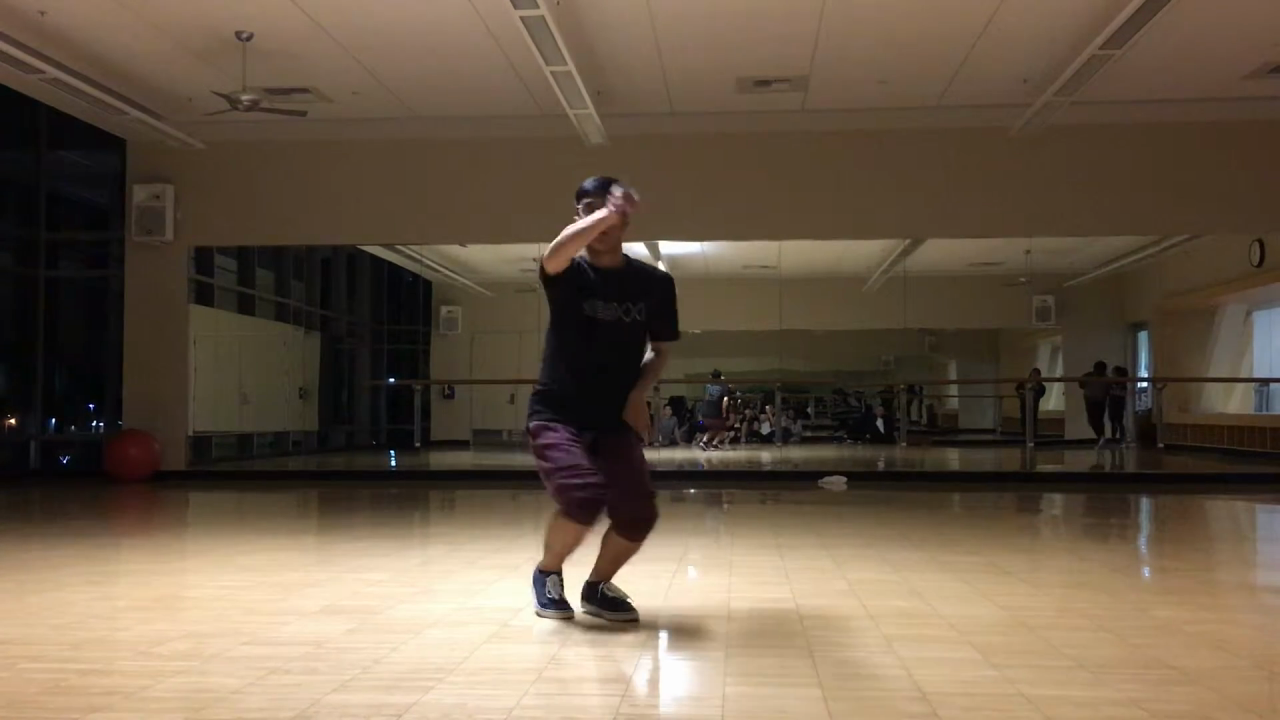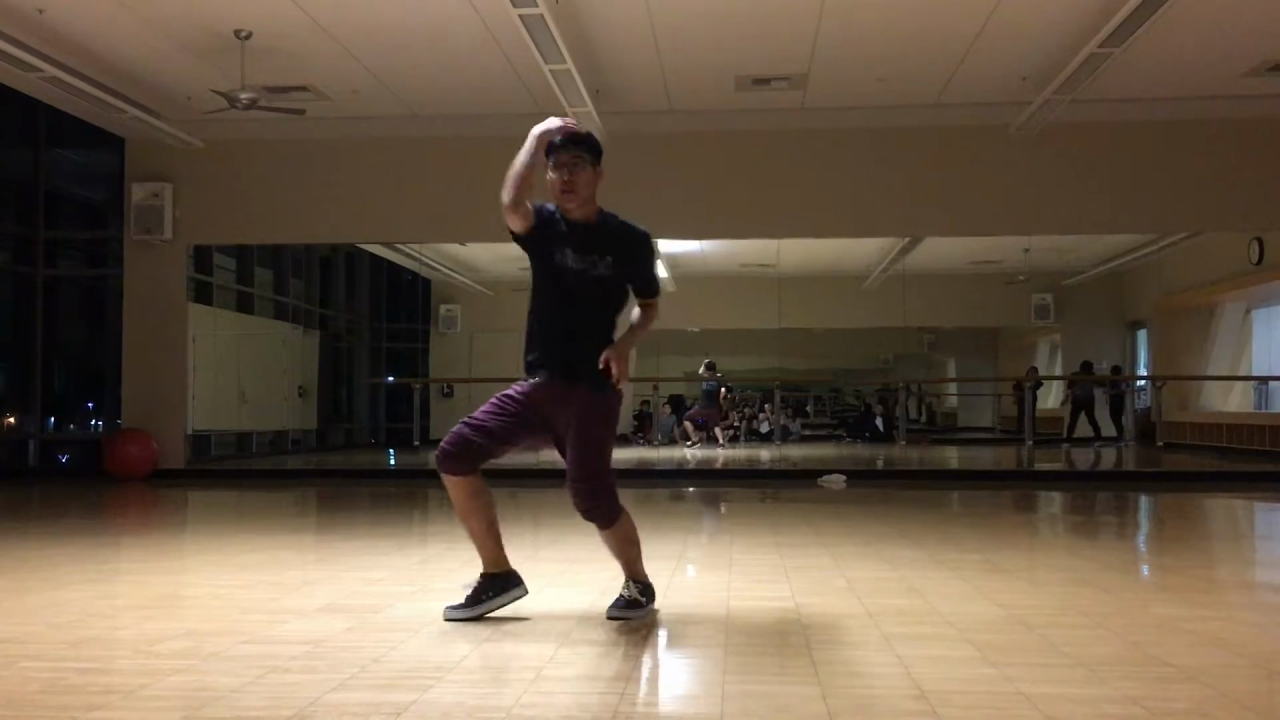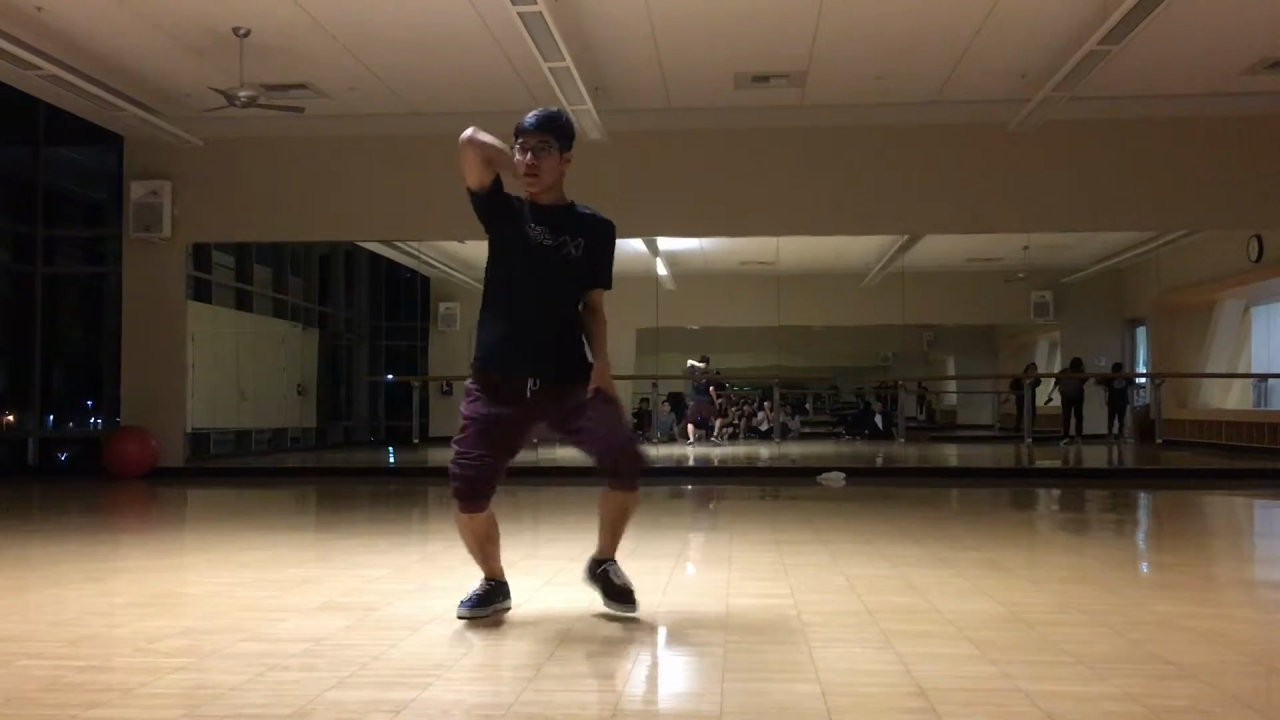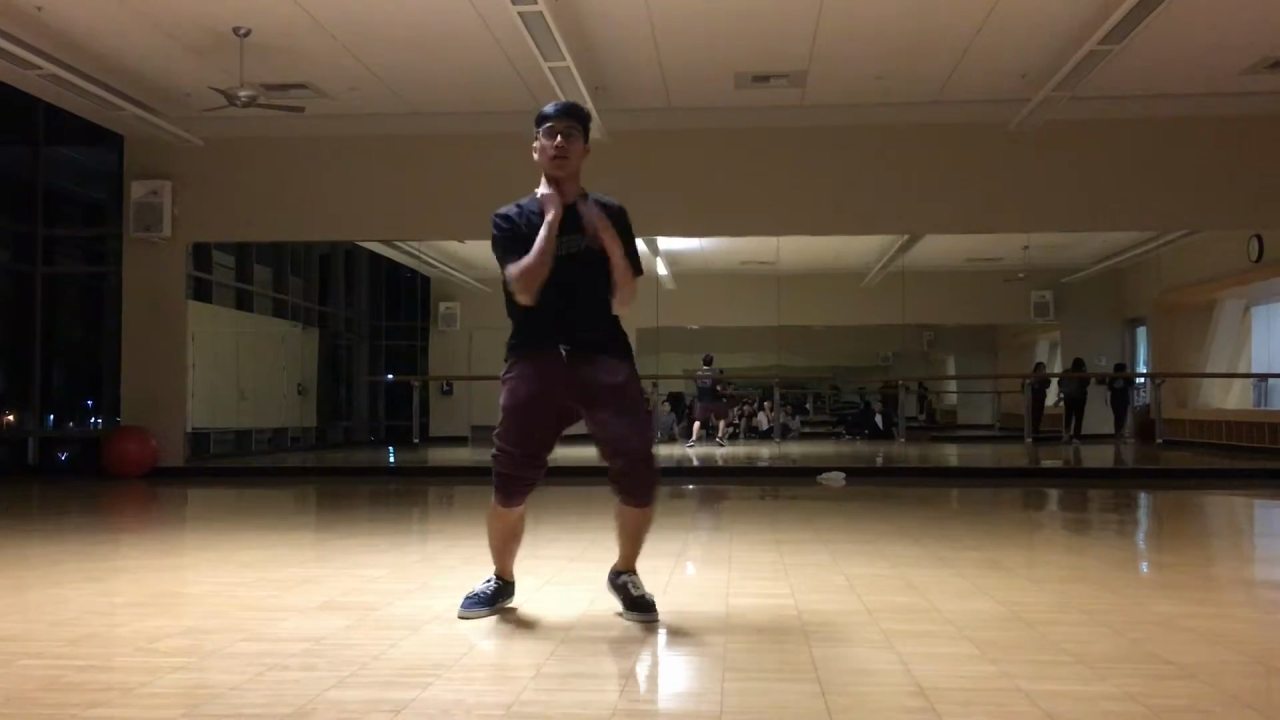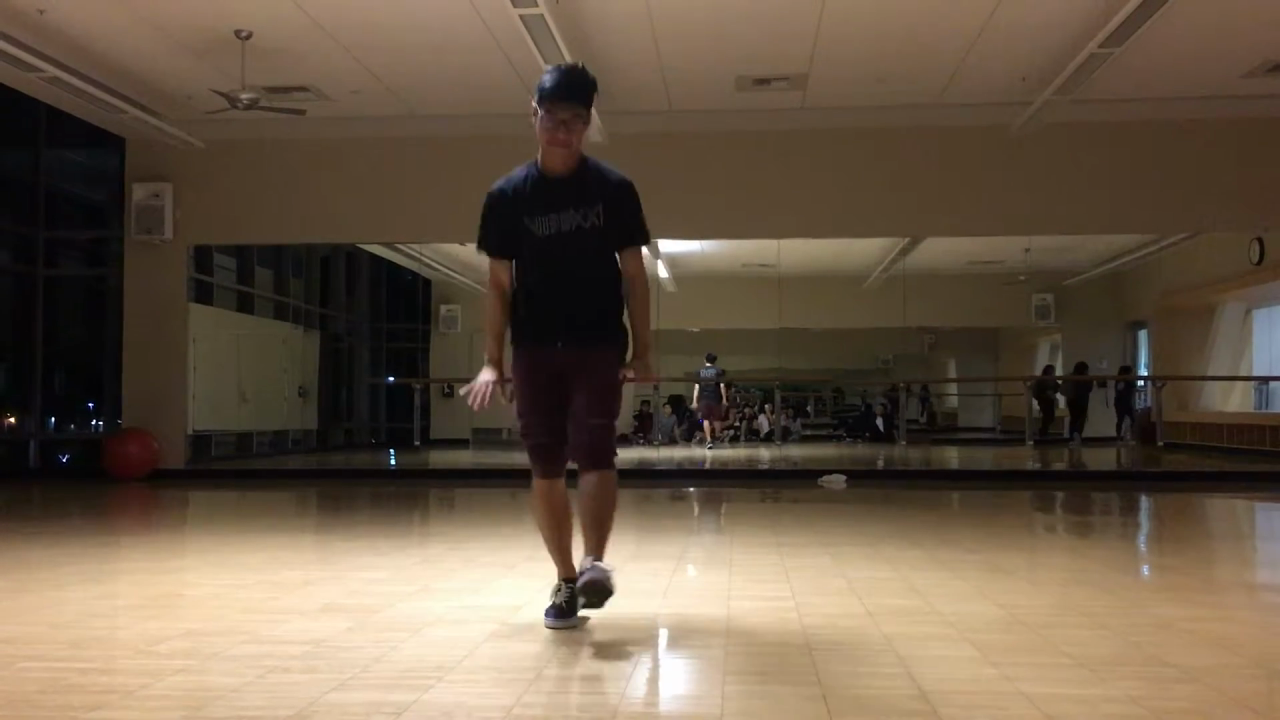
dt=0.4s
person 1, frame 1
left shoulder: (656, 284)
right shoulder: (569, 274)
left elbow: (660, 350)
right elbow: (553, 254)
left wrist: (638, 393)
right wrist: (605, 210)
left hip: (615, 423)
right hip: (556, 416)
left knee: (638, 512)
right knee: (583, 499)
left ankle: (598, 585)
right ankle: (548, 572)
person 1, frame 2
left shoulder: (629, 240)
right shoulder: (541, 224)
left elbow: (648, 307)
right elbow: (511, 205)
left wrist: (623, 345)
right wrist: (537, 137)
left hip: (591, 386)
right hip: (537, 381)
left knee: (592, 494)
right knee: (454, 456)
left ankle: (638, 584)
right ankle: (499, 575)
person 1, frame 3
left shoulder: (594, 228)
right shoulder: (502, 211)
left elbow: (593, 305)
right elbow: (470, 143)
left wrist: (602, 361)
right wrist: (508, 159)
left hip: (567, 379)
right hip: (496, 379)
left knee: (625, 463)
right knee: (468, 487)
left ankle: (604, 563)
right ankle: (494, 582)
person 1, frame 4
left shoulder: (610, 215)
right shoulder: (514, 217)
left elbow: (625, 296)
right elbow: (525, 291)
left wrist: (611, 242)
right wrist: (550, 217)
left hip: (604, 358)
right hip: (536, 360)
left knee: (636, 476)
right knee: (511, 482)
left ankle: (625, 573)
right ankle: (501, 580)
person 1, frame 5
left shoulder: (614, 189)
right shoulder: (506, 196)
left elbow: (632, 273)
right elbow: (498, 283)
left wrist: (641, 353)
right wrist: (492, 363)
left hip: (596, 347)
right hip: (535, 348)
left knee: (593, 450)
right knee: (546, 465)
left ankle: (594, 565)
right ankle: (567, 582)
